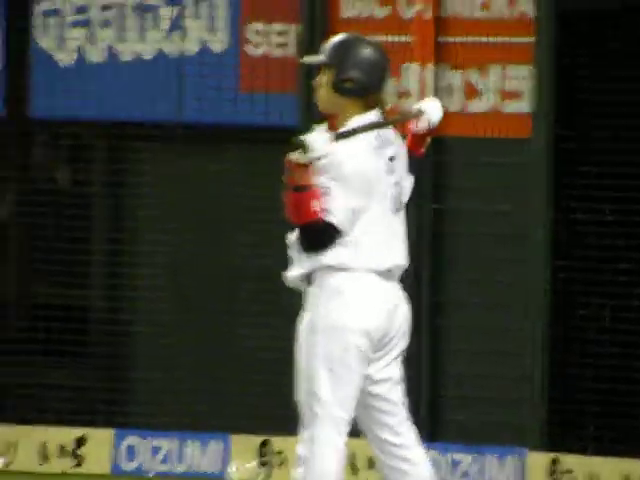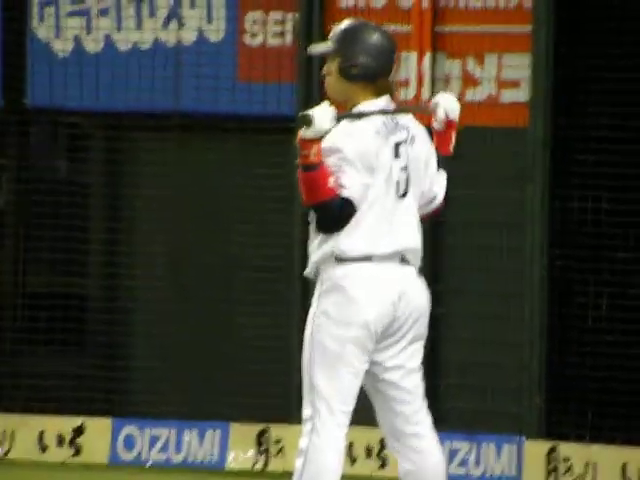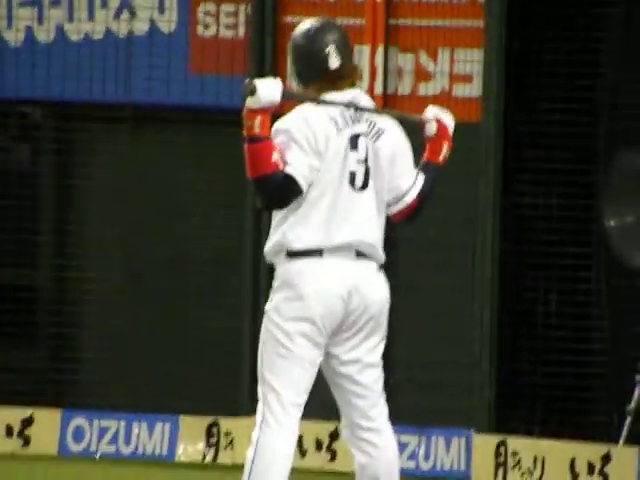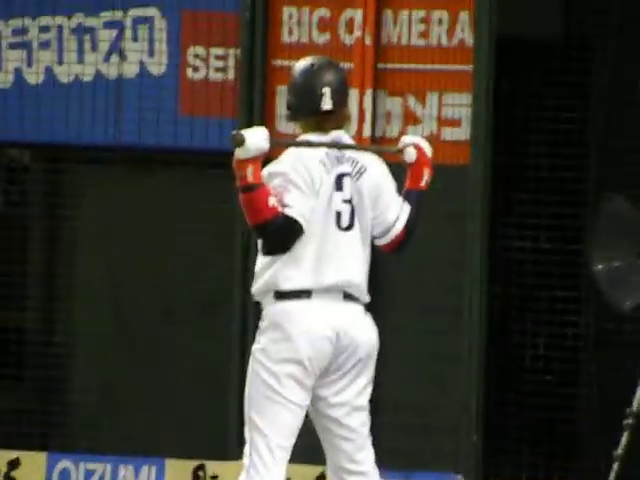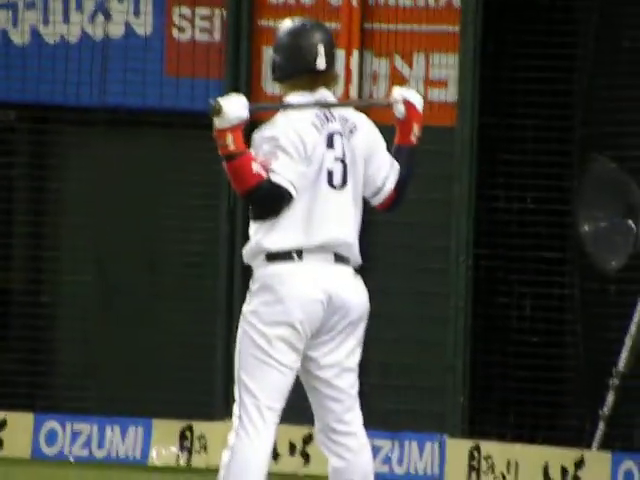
dt=0.5s
person 1, frame 1
left shoulder: (341, 152)
right shoulder: (391, 141)
left elbow: (315, 237)
left wrist: (301, 170)
right wrist: (420, 137)
left hip: (341, 298)
right hip: (386, 298)
left knee: (324, 429)
right knee: (394, 431)
person 1, frame 2
left shoulder: (348, 135)
right shoulder: (412, 130)
left elbow: (328, 216)
right elbow: (431, 203)
left wrist: (309, 148)
right wrist: (446, 134)
left hip: (351, 286)
right hip: (404, 286)
left knee: (325, 418)
right knee: (409, 420)
person 1, frame 3
left shoulder: (304, 121)
right shoulder: (388, 129)
left elbow: (274, 192)
right elbow: (408, 205)
left wrist: (257, 120)
right wrist: (438, 145)
left hip: (308, 279)
right hip: (365, 281)
left knee: (279, 411)
right knee: (368, 412)
person 1, frame 4
left shoulder: (293, 163)
right shoulder: (371, 166)
left elbow: (276, 235)
right elbow: (396, 237)
left wrist: (248, 169)
right wrist: (419, 173)
left hip: (295, 319)
right hip: (352, 322)
person 1, frame 5
left shoulder: (286, 126)
right shoulder: (359, 125)
left elbow: (265, 202)
right elbow: (390, 195)
left wrist: (230, 137)
right wrist: (409, 125)
left hip: (286, 283)
right hip: (342, 284)
left knee: (255, 416)
right knee: (342, 418)
